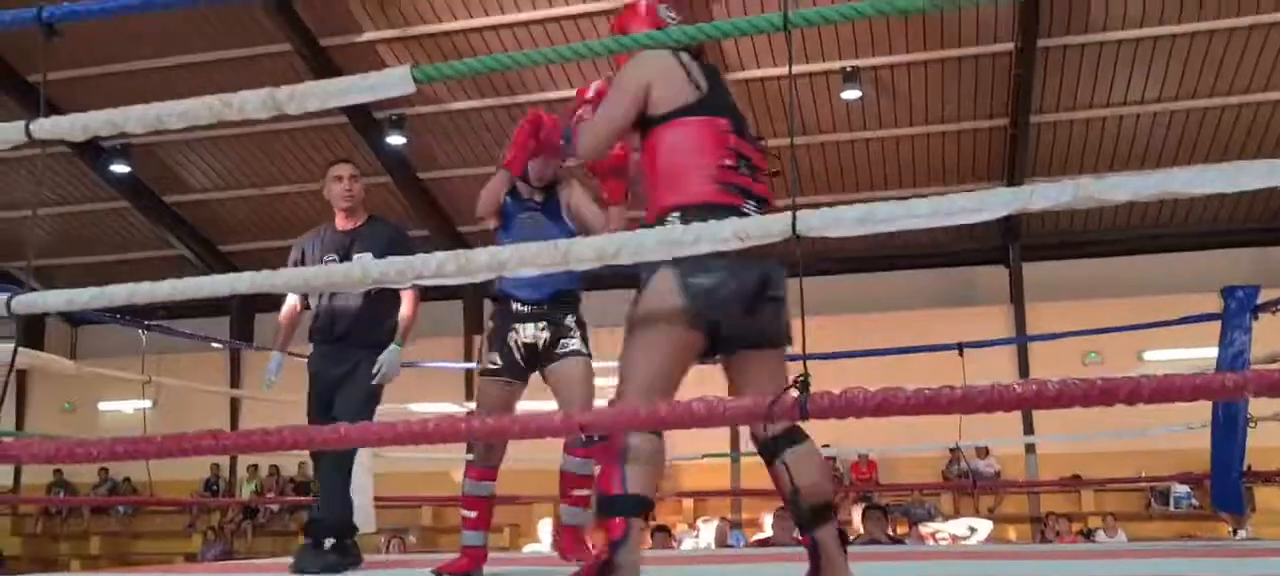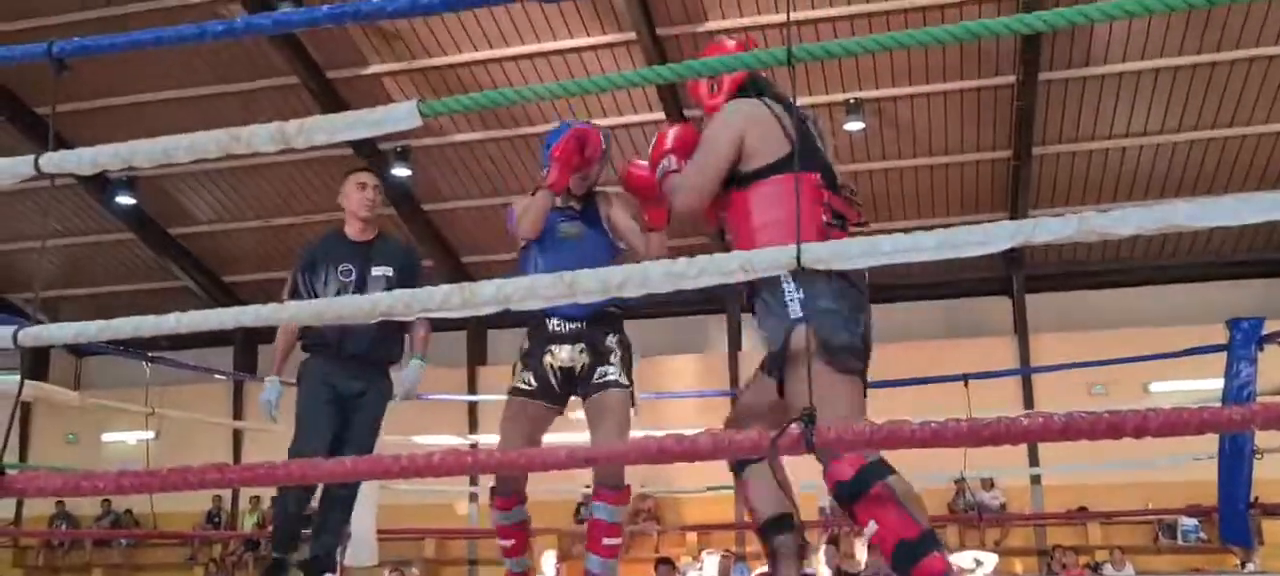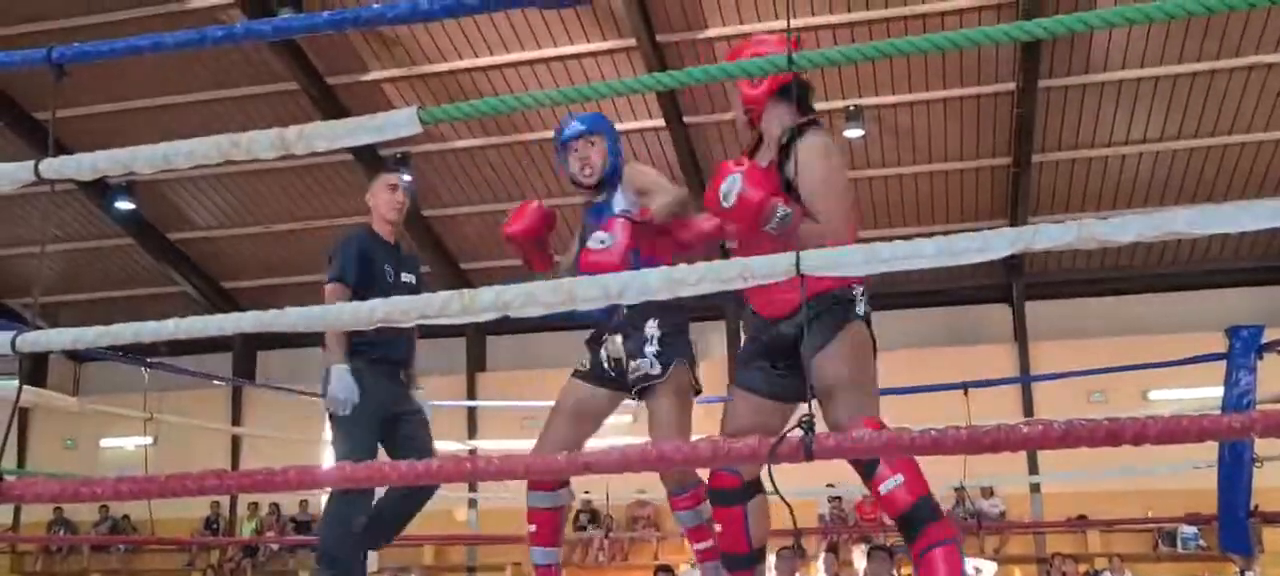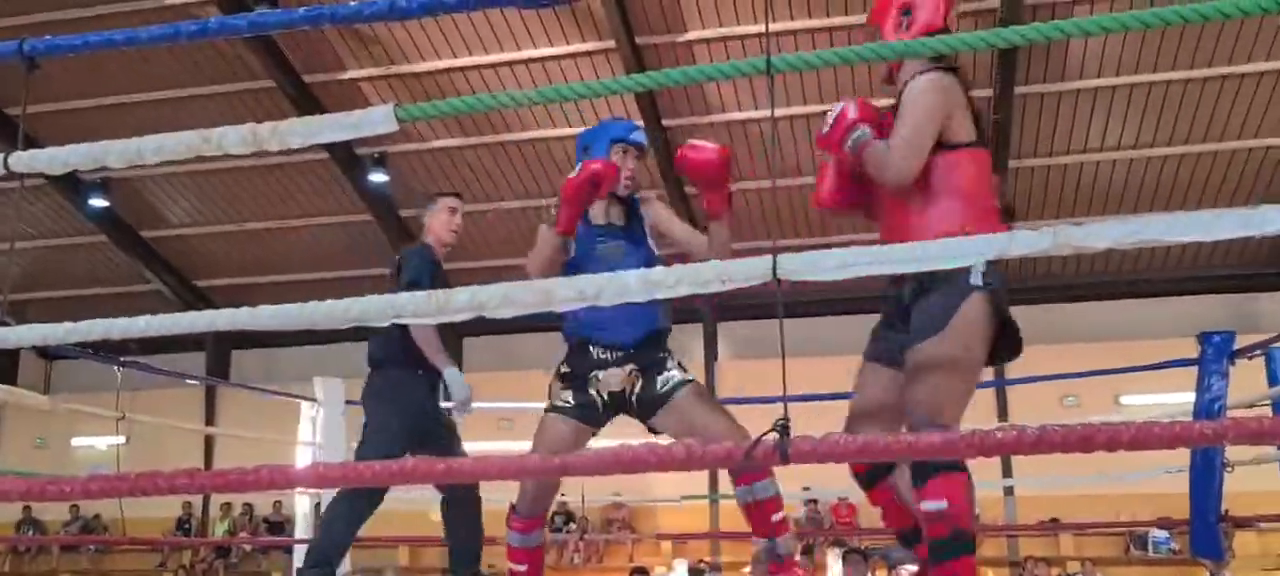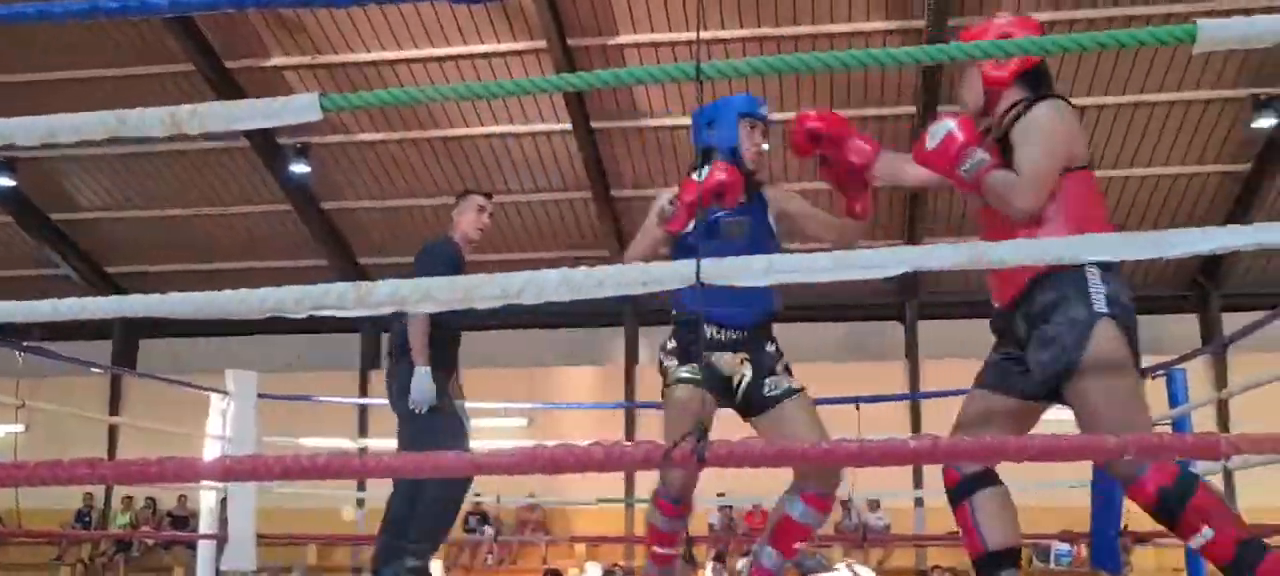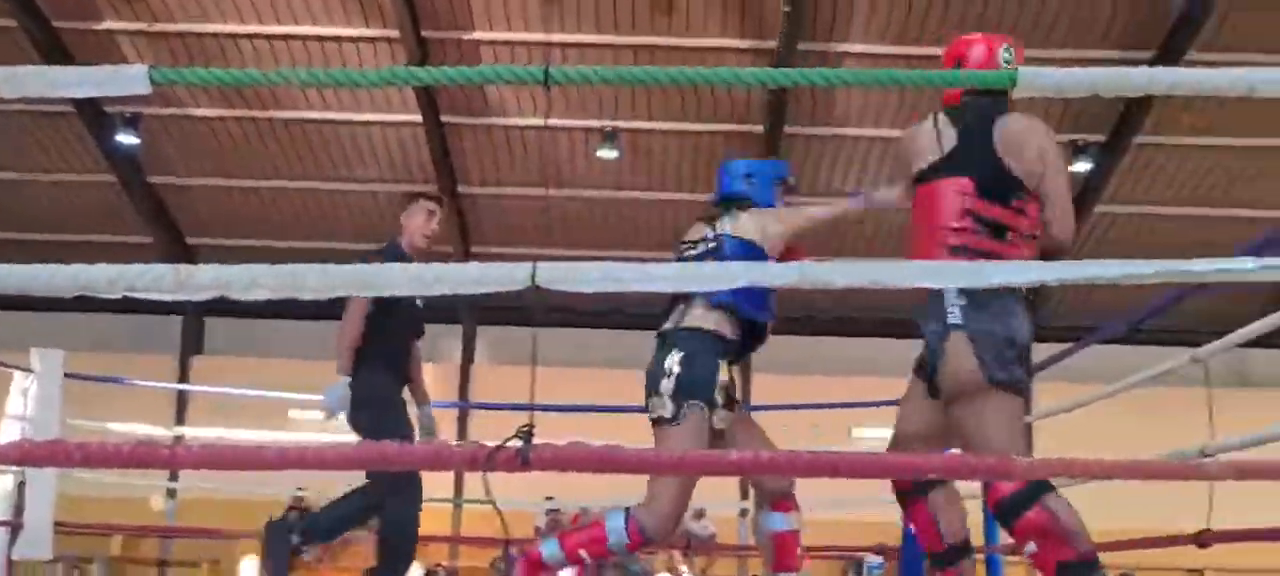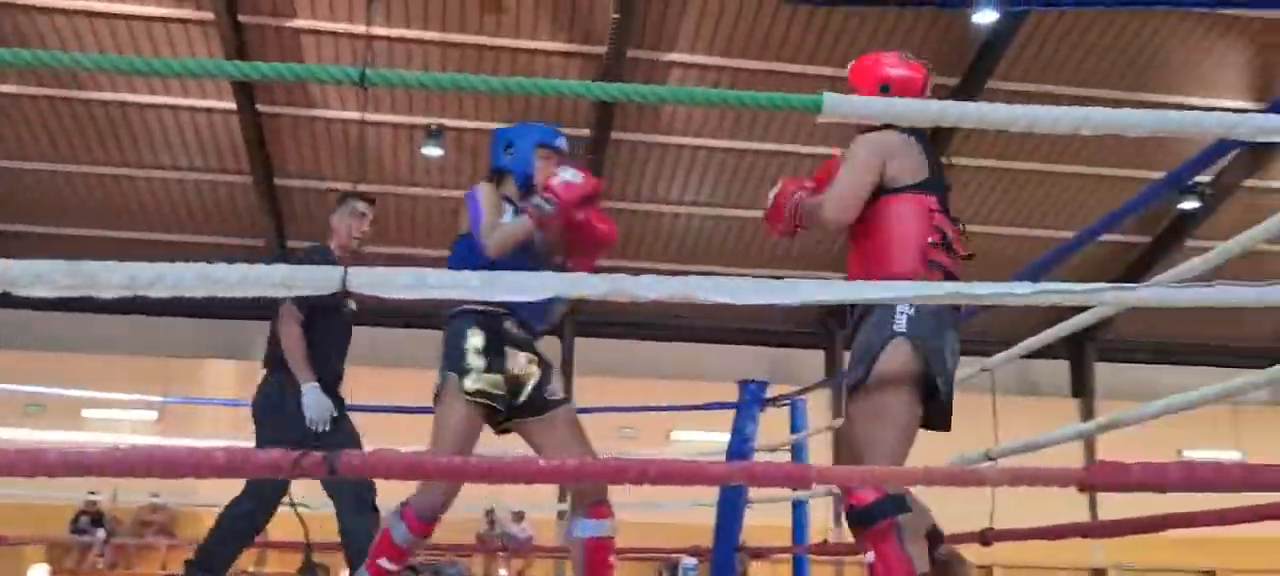
dt=0.4s
person 1, frame 1
left shoulder: (646, 66)
right shoulder: (711, 81)
left elbow: (591, 151)
left wrist: (586, 118)
right hip: (754, 252)
left knee: (635, 407)
right knee: (771, 422)
person 1, frame 2
left shoulder: (738, 113)
right shoulder: (787, 126)
left elbow: (688, 201)
left wrist: (668, 165)
left hip: (803, 291)
right hip: (830, 291)
left knee: (842, 455)
right knee: (743, 434)
person 1, frame 3
left shoulder: (812, 144)
right shoulder: (759, 154)
left elbow: (837, 242)
right elbow: (742, 228)
left wrist: (768, 211)
left hip: (828, 311)
right hip: (771, 327)
left knee: (855, 432)
right knee: (731, 468)
person 1, frame 4
left shoulder: (933, 84)
right shoulder: (914, 109)
left elbow: (894, 170)
left wrist: (852, 133)
right wrist: (851, 189)
left hip: (956, 278)
right hip: (916, 290)
left knee: (927, 437)
person 1, frame 5
left shoulder: (1049, 116)
right shoulder: (991, 139)
left elbow: (1025, 202)
right elbow: (905, 173)
left wrist: (967, 158)
right wrist: (844, 141)
left hip: (1079, 299)
right hip: (1027, 321)
left knee: (1135, 467)
right knee: (963, 458)
person 1, frame 6
left shoulder: (925, 131)
right shoulder: (1032, 133)
left elbow: (910, 201)
right elbow: (1061, 231)
left hip: (960, 307)
right hip: (1000, 310)
left knee: (1005, 476)
right knee: (911, 454)
person 1, frame 7
left shoulder: (878, 144)
right shoulder: (921, 167)
left elbow: (834, 217)
left wrist: (797, 200)
right wrist: (830, 190)
left hip: (903, 319)
right hip: (926, 323)
left knee: (868, 482)
right knee: (859, 470)
person 2, frame 1
left shoulder: (568, 192)
right shoulder: (505, 194)
left elbow: (608, 234)
right elbow: (483, 209)
right wrist: (515, 160)
left hip: (560, 321)
right hip: (510, 321)
right knee: (487, 439)
left ankle: (572, 532)
person 2, frame 2
left shoulder: (607, 205)
right shoulder: (531, 205)
left elbow: (653, 259)
right elbow: (525, 230)
left wrist: (655, 206)
right wrist: (559, 178)
left hip: (601, 340)
right hip: (546, 340)
left knee: (610, 466)
right knee: (507, 471)
person 2, frame 3
left shoulder: (634, 177)
right shoulder: (591, 216)
left elbow: (673, 200)
left wrist: (634, 228)
right wrist: (533, 248)
left hip: (654, 324)
right hip: (610, 335)
left knee: (672, 463)
right knee: (545, 459)
person 2, frame 4
left shoulder: (647, 213)
right shoulder: (565, 219)
left elbow: (715, 254)
right elbow: (537, 275)
left wrist: (715, 197)
right wrist: (567, 214)
left hip: (648, 363)
right hip: (584, 369)
left knee: (743, 449)
right knee: (532, 495)
person 2, frame 5
left shoulder: (770, 201)
right shoulder: (683, 196)
left elbow: (848, 235)
right elbow: (634, 262)
left wrist: (858, 188)
right wrist: (680, 211)
left hip: (755, 353)
right hip: (695, 346)
left knee: (823, 469)
right knee: (680, 476)
person 2, frame 6
left shoulder: (698, 233)
right shoulder: (767, 221)
right elbow: (839, 207)
right wrist: (867, 198)
left hip: (692, 360)
right hip: (695, 358)
left knee: (780, 487)
right knee: (660, 517)
person 2, frame 7
left shoulder: (539, 227)
right shoulder: (484, 195)
right elbow: (492, 245)
left wrist: (578, 264)
right wrist: (546, 206)
left hip: (524, 358)
right hip: (481, 340)
left knee: (592, 487)
right knee: (439, 489)
person 3, frame 1
left shoulder: (389, 237)
right shoulder: (309, 244)
left elbow: (409, 296)
right elbow: (294, 302)
left wrist: (397, 346)
right wrist: (278, 352)
left hip: (367, 356)
right hip: (324, 356)
right knee: (323, 450)
left ankle: (319, 537)
right ankle: (342, 540)
person 3, frame 2
left shoulder: (401, 256)
right shoulder: (318, 252)
left elbow: (417, 316)
right elbow: (292, 317)
left wrist: (416, 362)
right wrist: (274, 376)
left hip: (372, 378)
right hip: (322, 369)
right knee: (305, 458)
person 3, frame 3
left shoulder: (408, 262)
right shoulder: (356, 245)
right elbow: (333, 305)
left wrist: (410, 384)
right wrist: (338, 368)
left hip: (393, 380)
right hip: (360, 375)
person 3, frame 4
left shoulder: (434, 271)
right shoulder: (420, 259)
right elbow: (413, 316)
right wrist: (450, 370)
left hip: (419, 393)
right hip: (398, 385)
left knee: (462, 483)
right knee: (369, 482)
person 3, frame 5
left shoulder: (453, 261)
right shoulder: (442, 252)
right elbow: (418, 306)
left wrist: (457, 401)
right wrist: (422, 370)
left hip: (430, 380)
right hip: (416, 375)
left knee: (413, 481)
person 3, frame 6
right shoulder: (389, 260)
right elbow: (356, 312)
left wrist: (424, 407)
right wrist: (343, 377)
left hip: (384, 390)
right hip: (372, 385)
left knee: (387, 486)
right knee: (401, 482)
left ankle: (289, 536)
person 3, frame 7
right shoulder: (313, 264)
right elbow: (289, 321)
right wrist: (311, 388)
left hip: (325, 398)
right hip: (289, 394)
left knee: (356, 491)
right knee: (265, 492)
